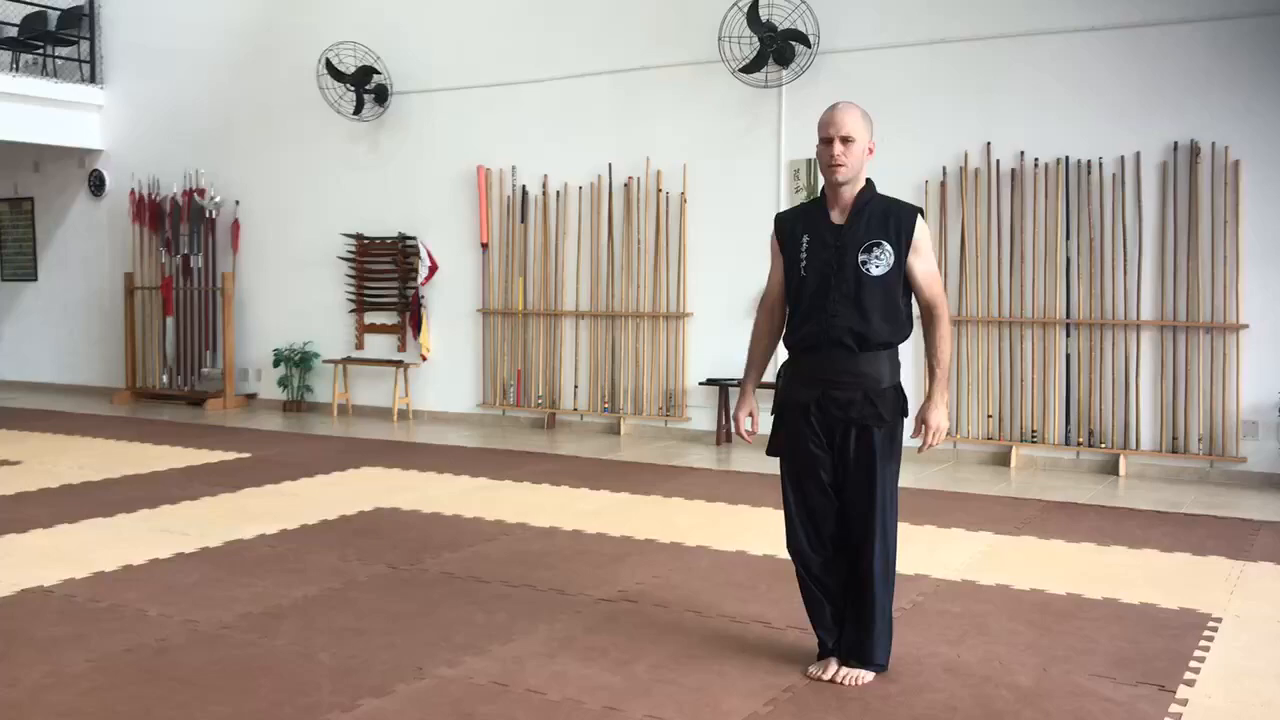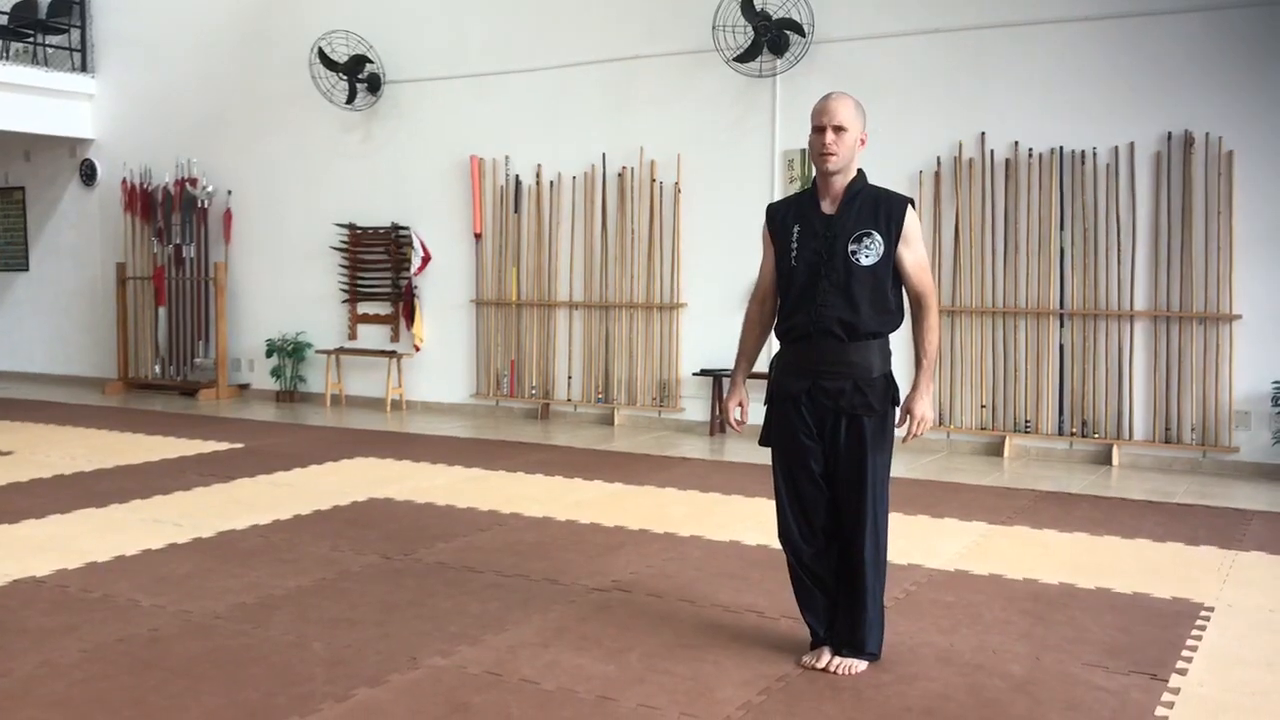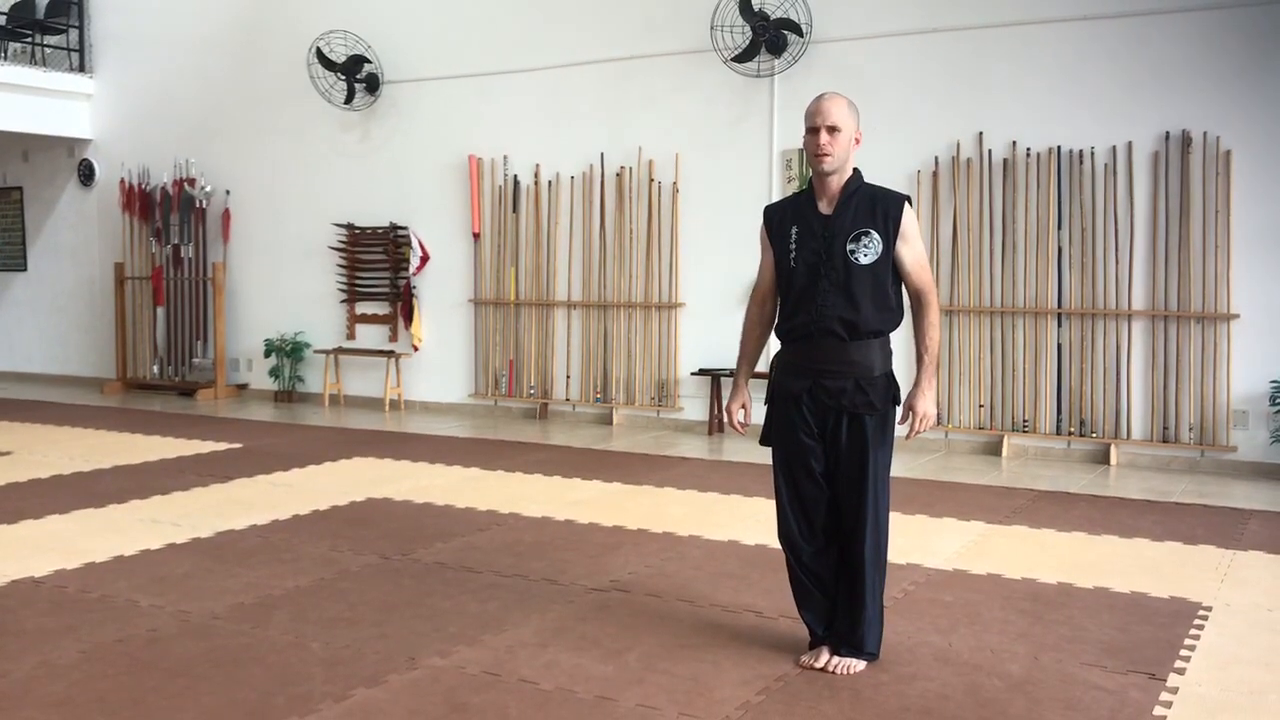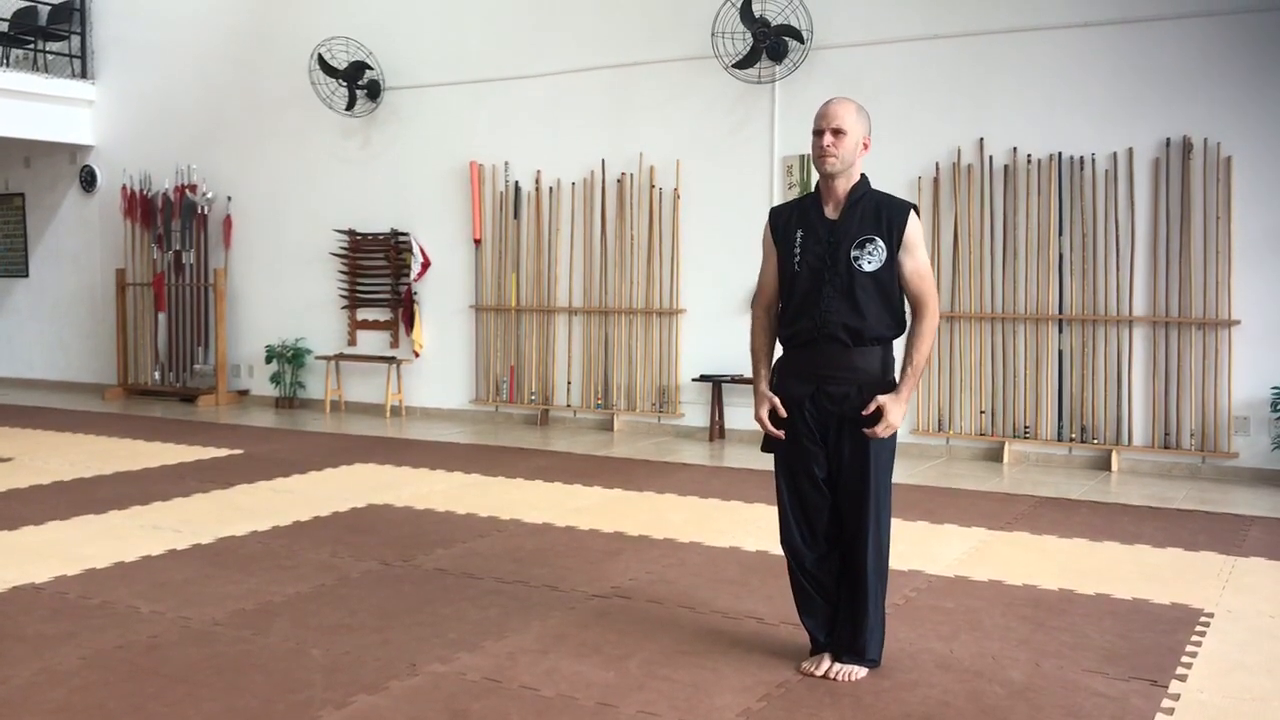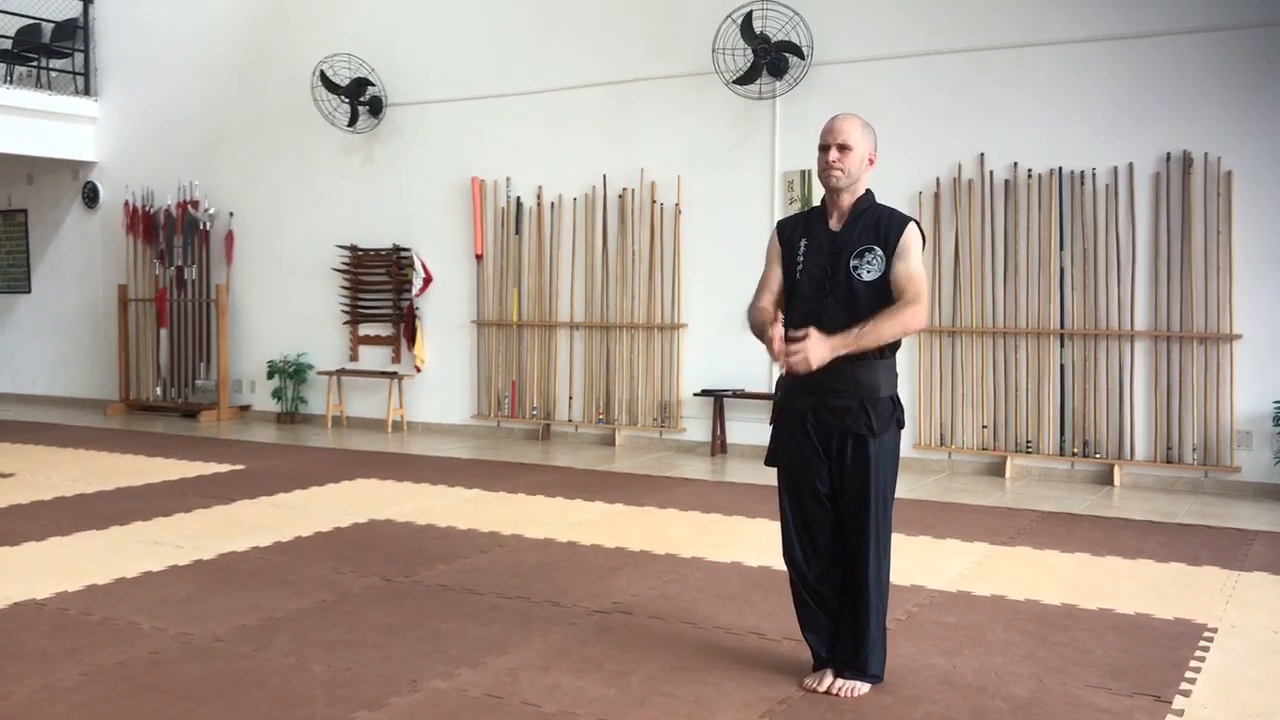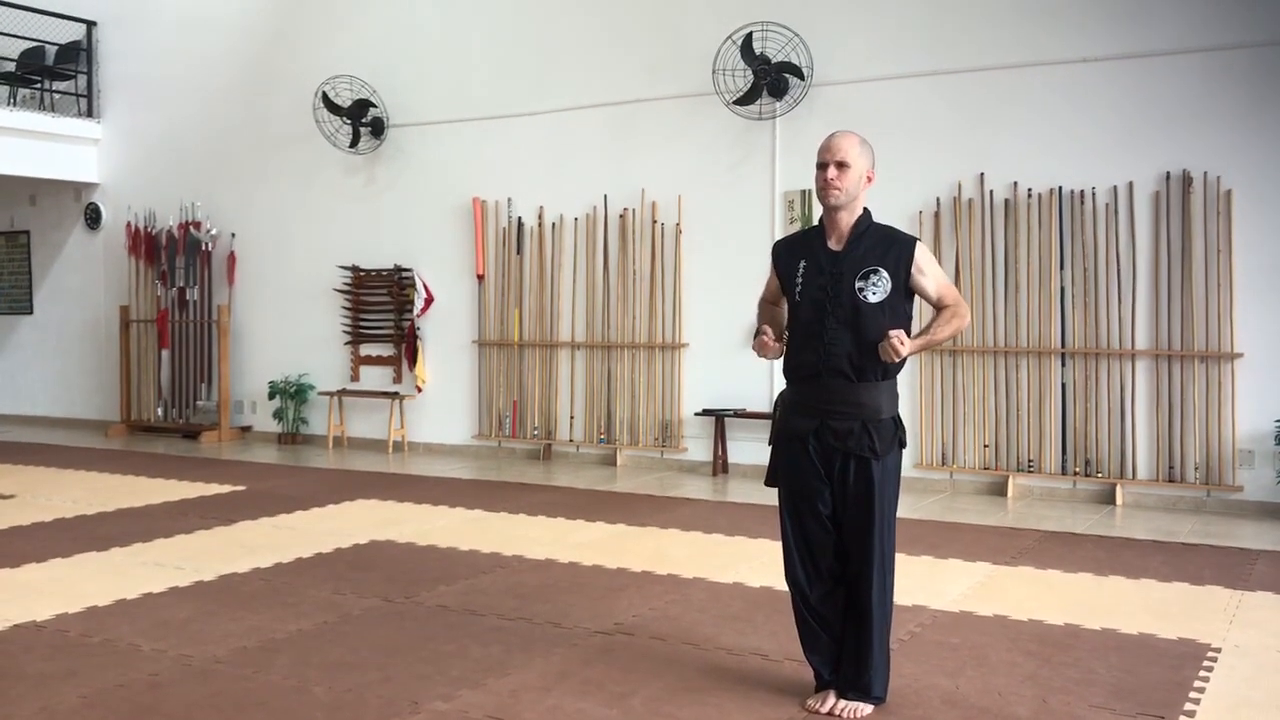
dt=0.7s
person 1, frame 1
left shoulder: (902, 223)
right shoulder: (790, 226)
left elbow: (935, 310)
right elbow: (772, 312)
left wrist: (938, 395)
right wrist: (748, 390)
left hip: (870, 391)
right hip: (803, 391)
left knee: (868, 528)
right knee: (811, 528)
left ankle: (865, 650)
right ankle: (832, 643)
person 1, frame 2
left shoulder: (893, 212)
right shoulder: (782, 217)
left elbow: (924, 301)
right elbow: (764, 302)
left wrist: (924, 386)
right wrist: (738, 379)
left hip: (862, 381)
right hip: (794, 381)
left knee: (860, 516)
right knee: (802, 517)
left ankle: (857, 639)
right ankle: (824, 632)
person 1, frame 3
left shoulder: (890, 211)
right shoulder: (780, 218)
left elbow: (925, 299)
right elbow: (763, 303)
left wrist: (925, 384)
right wrist: (742, 380)
left hip: (862, 380)
right hip: (795, 380)
left knee: (859, 515)
right knee: (802, 517)
left ankle: (856, 640)
right ankle: (821, 632)
person 1, frame 4
left shoulder: (896, 218)
right shoulder: (784, 221)
left elbow: (925, 310)
right elbow: (765, 309)
left wrist: (902, 394)
right wrist: (762, 387)
left hip: (864, 389)
right hip: (798, 389)
left knee: (862, 523)
right knee: (805, 525)
left ankle: (858, 646)
right ankle: (824, 640)
person 1, frame 5
left shoulder: (897, 230)
right shoulder: (791, 232)
left elbow: (913, 314)
right elbow: (763, 309)
left wrist: (830, 346)
right wrist: (776, 337)
left hip: (866, 402)
right hip: (800, 400)
left knee: (862, 537)
right knee: (807, 538)
left ankle: (860, 662)
right ankle: (824, 654)
person 1, frame 6
left shoulder: (901, 250)
right shoulder: (789, 252)
left elbow: (955, 309)
left wrist: (914, 344)
right wrist: (768, 334)
left hip: (868, 422)
right hip: (801, 420)
left knee: (867, 558)
right knee: (808, 558)
